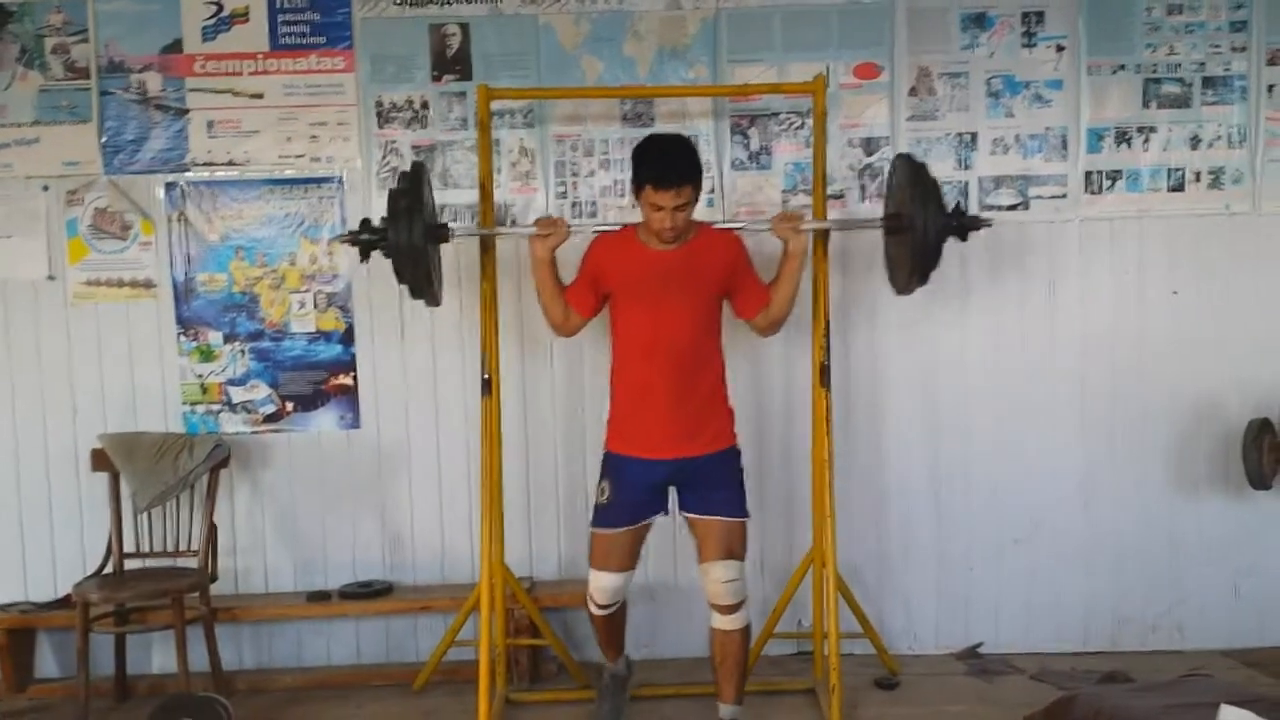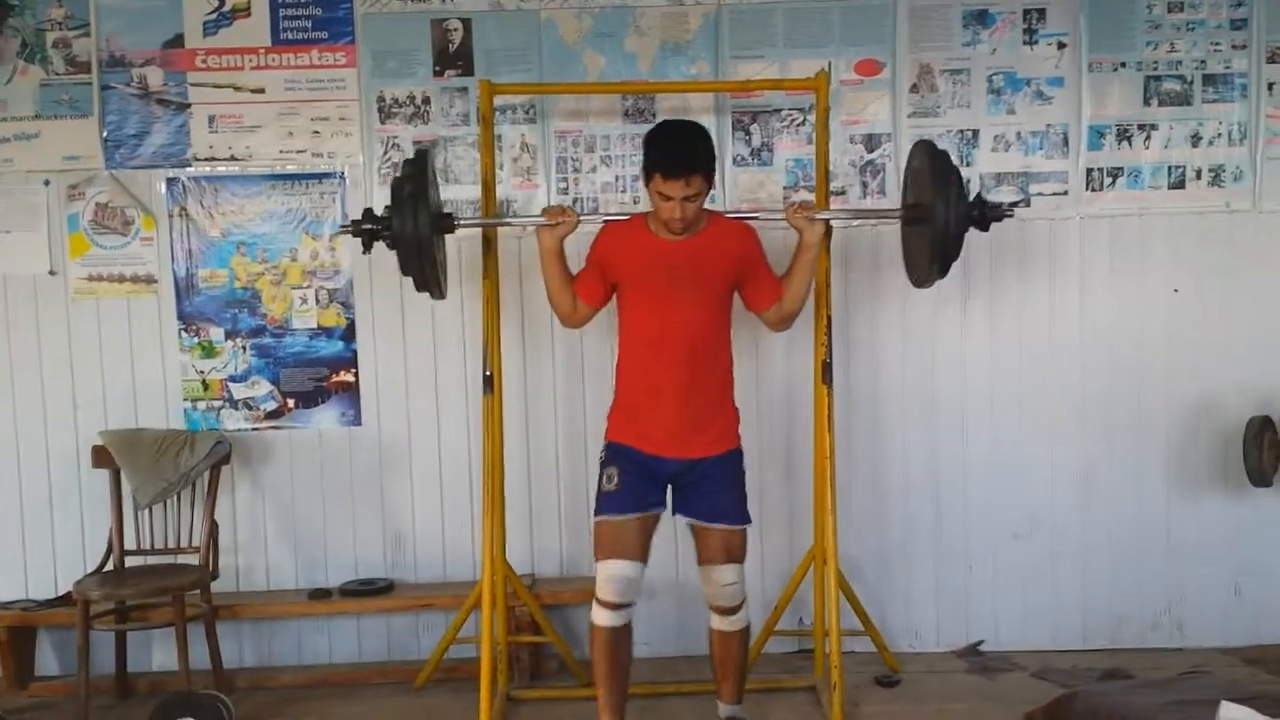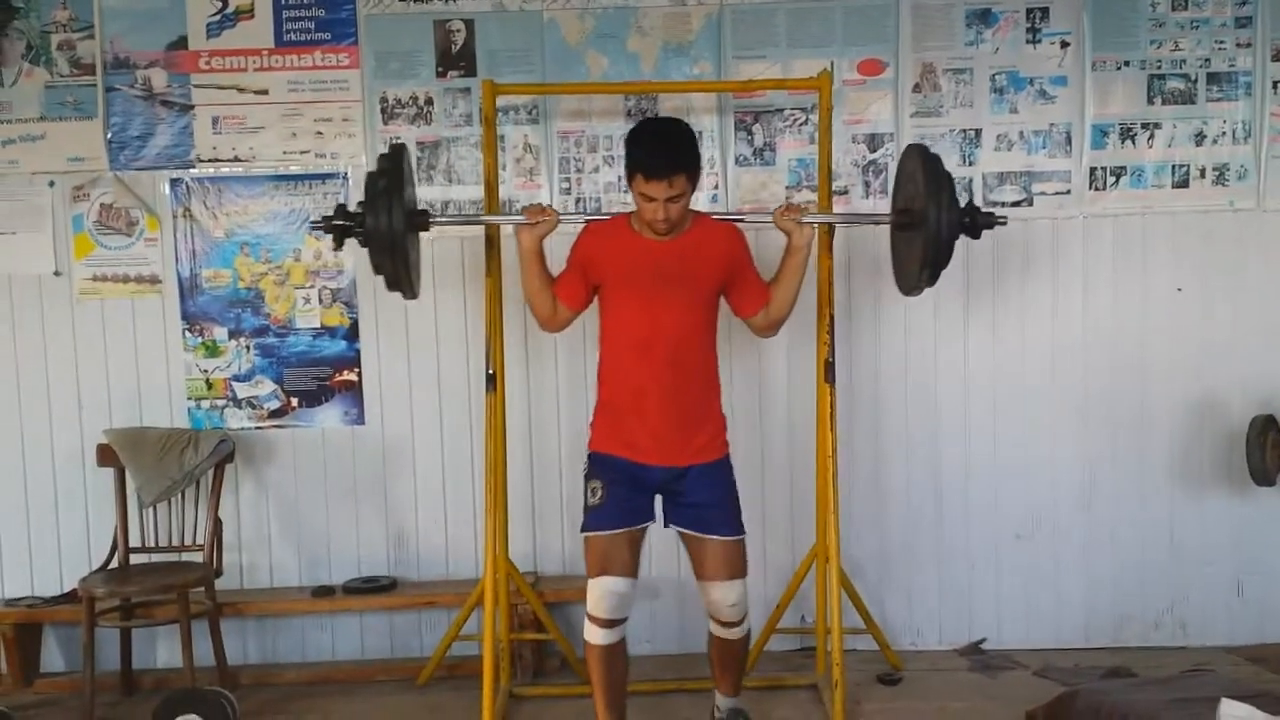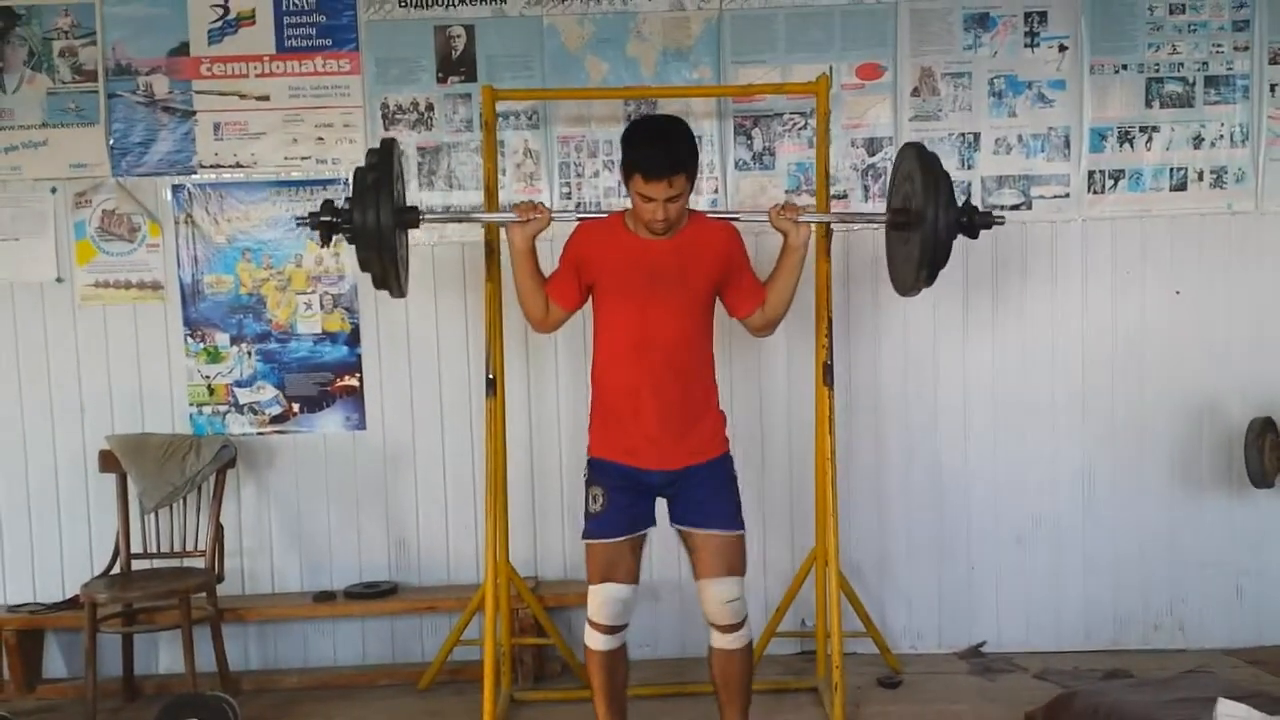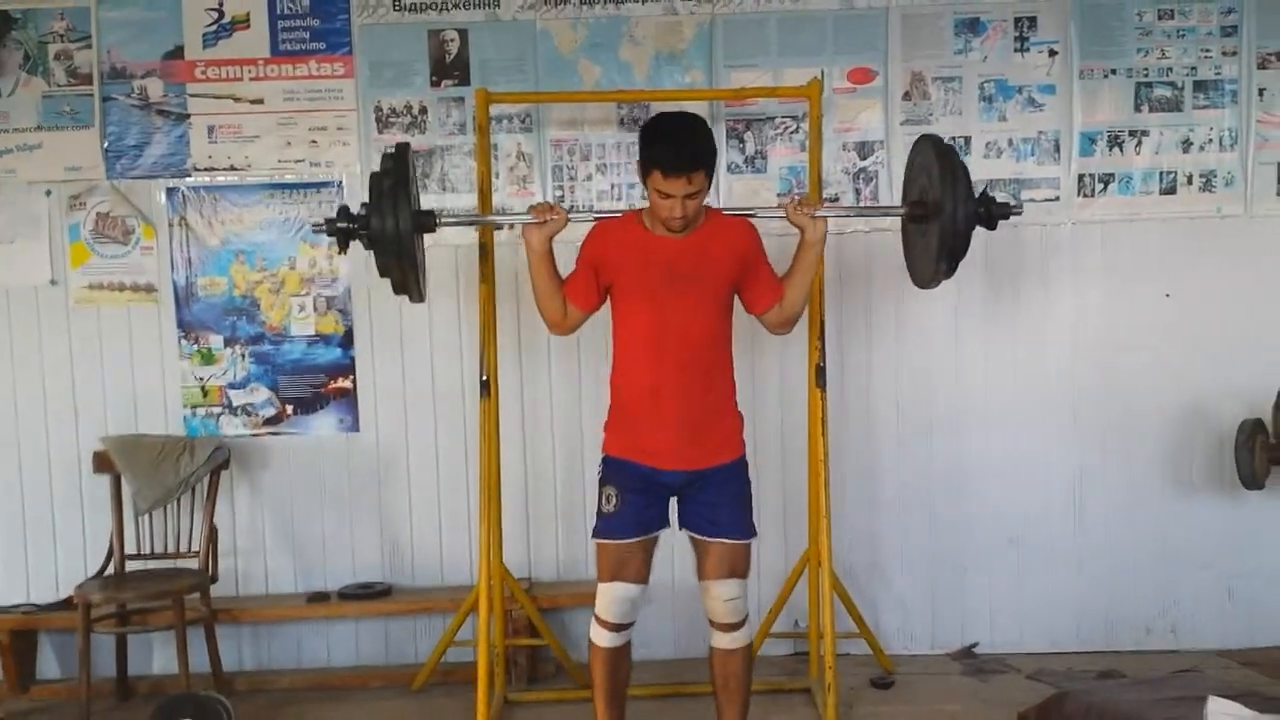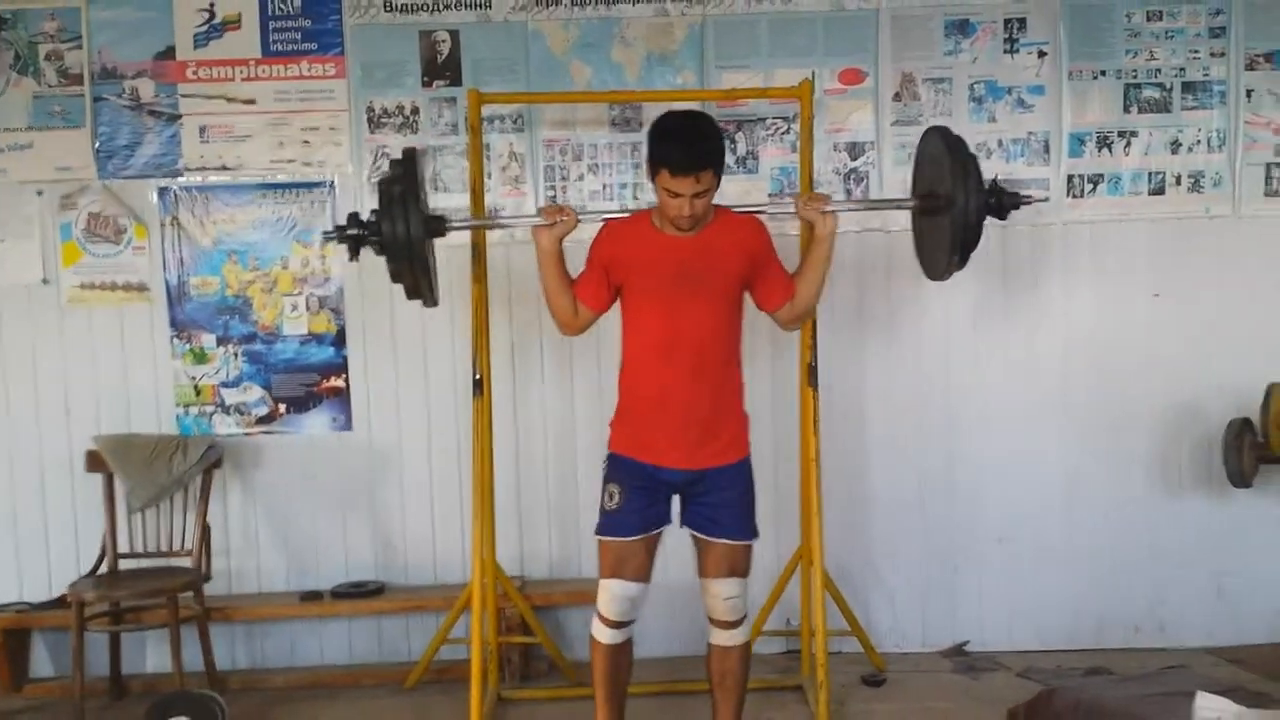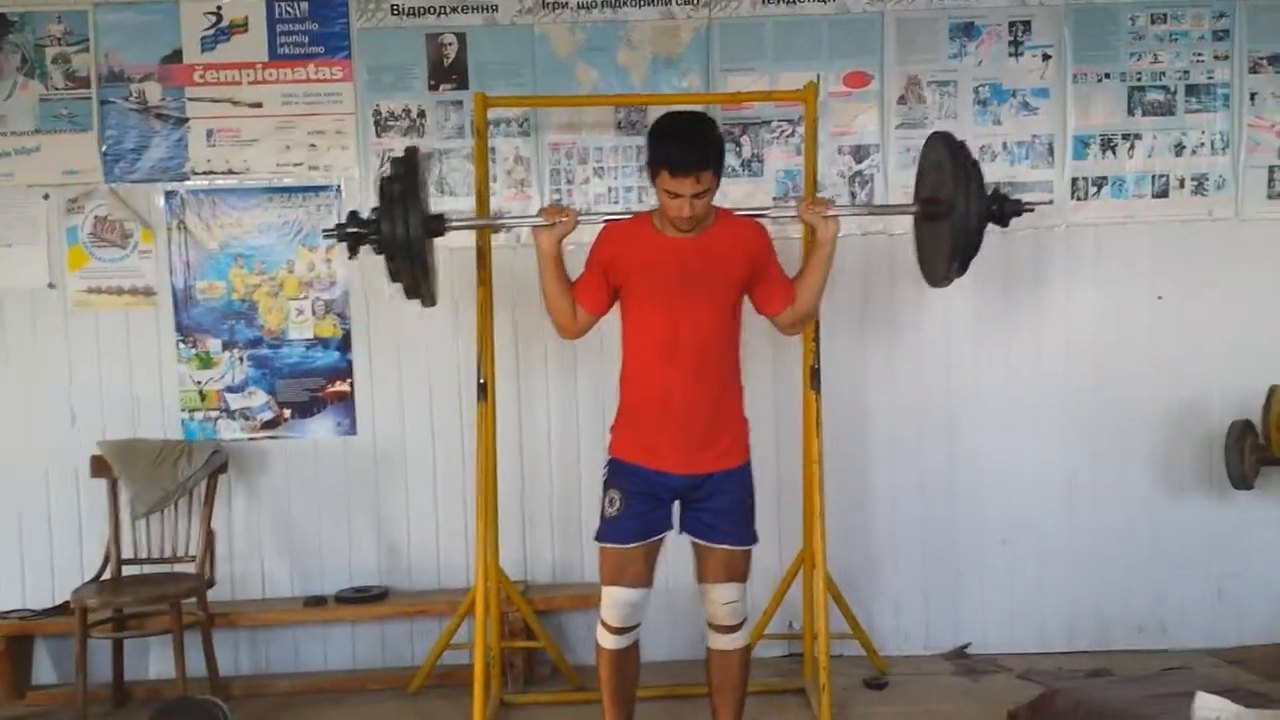
dt=0.3s
person 1, frame 1
left shoulder: (725, 249)
right shoulder: (606, 252)
left elbow: (767, 319)
right elbow: (564, 321)
left wrist: (795, 252)
right wrist: (542, 257)
left hip: (711, 449)
right hip: (631, 450)
left knee: (726, 592)
right knee: (605, 586)
right ankle: (615, 666)
person 1, frame 2
left shoulder: (737, 240)
right shoulder: (614, 240)
left elbow: (779, 314)
right elbow: (572, 313)
left wrist: (809, 244)
right wrist: (550, 246)
left hip: (713, 447)
right hip: (632, 444)
left knee: (726, 595)
right knee: (613, 590)
person 1, frame 3
left shoulder: (724, 242)
right shoulder: (597, 241)
left elbow: (766, 319)
right elbow: (551, 316)
left wrist: (798, 247)
right wrist: (529, 247)
left hip: (702, 454)
right hip: (617, 453)
left knee: (728, 603)
right knee: (605, 608)
person 1, frame 4
left shoulder: (720, 241)
right shoulder: (591, 240)
left elbow: (762, 319)
right elbow: (543, 317)
left wrist: (795, 246)
right wrist: (521, 244)
left hip: (702, 455)
right hip: (616, 457)
left knee: (727, 611)
right knee: (607, 613)
person 1, frame 5
left shoulder: (738, 238)
right shoulder: (608, 239)
left elbow: (780, 316)
right elbow: (561, 318)
left wrist: (812, 241)
right wrist: (538, 246)
left hip: (717, 457)
right hip: (632, 456)
left knee: (728, 611)
right knee: (614, 611)
person 1, frame 6
left shoulder: (747, 236)
right shoulder: (617, 239)
left elbow: (792, 312)
right elbow: (572, 319)
left wrist: (823, 236)
right wrist: (548, 246)
left hip: (722, 456)
right hip: (637, 454)
left knee: (728, 609)
right knee: (614, 608)
person 1, frame 7
left shoulder: (747, 239)
right shoulder: (617, 241)
left elbow: (792, 316)
right elbow: (570, 322)
left wrist: (823, 240)
right wrist: (548, 249)
left hip: (722, 462)
right hip: (637, 460)
left knee: (727, 615)
right knee: (618, 616)
